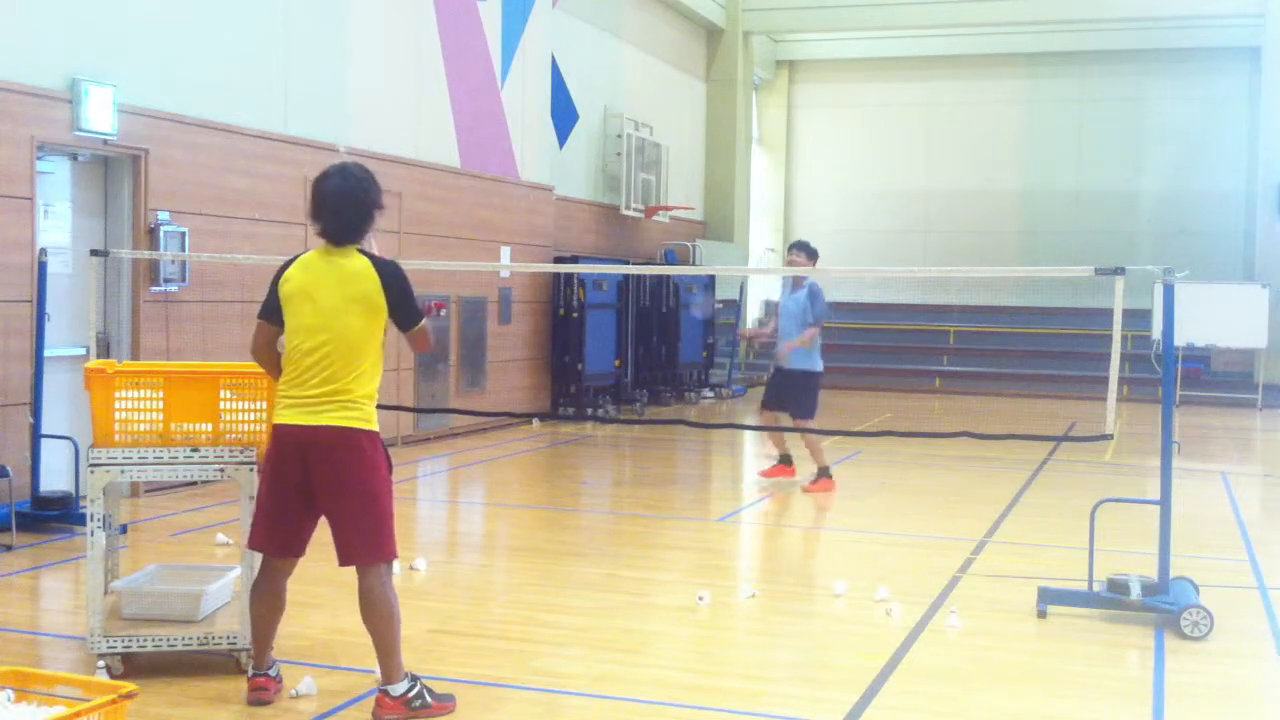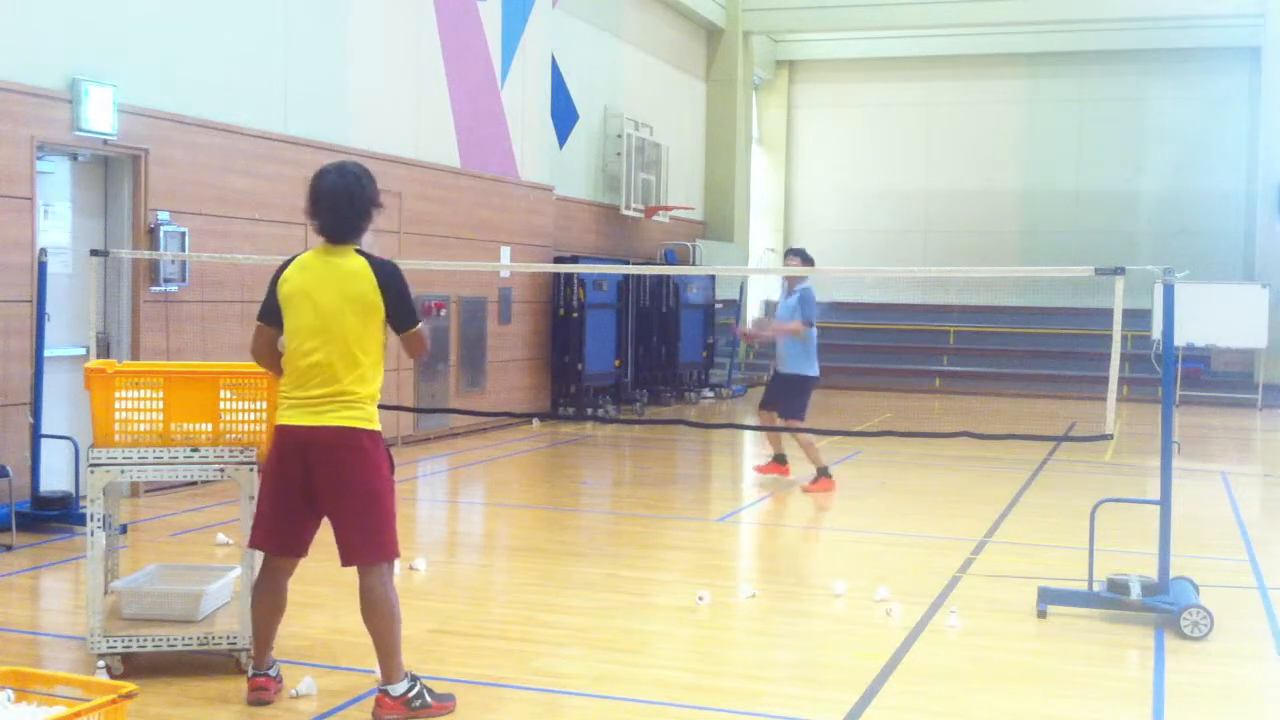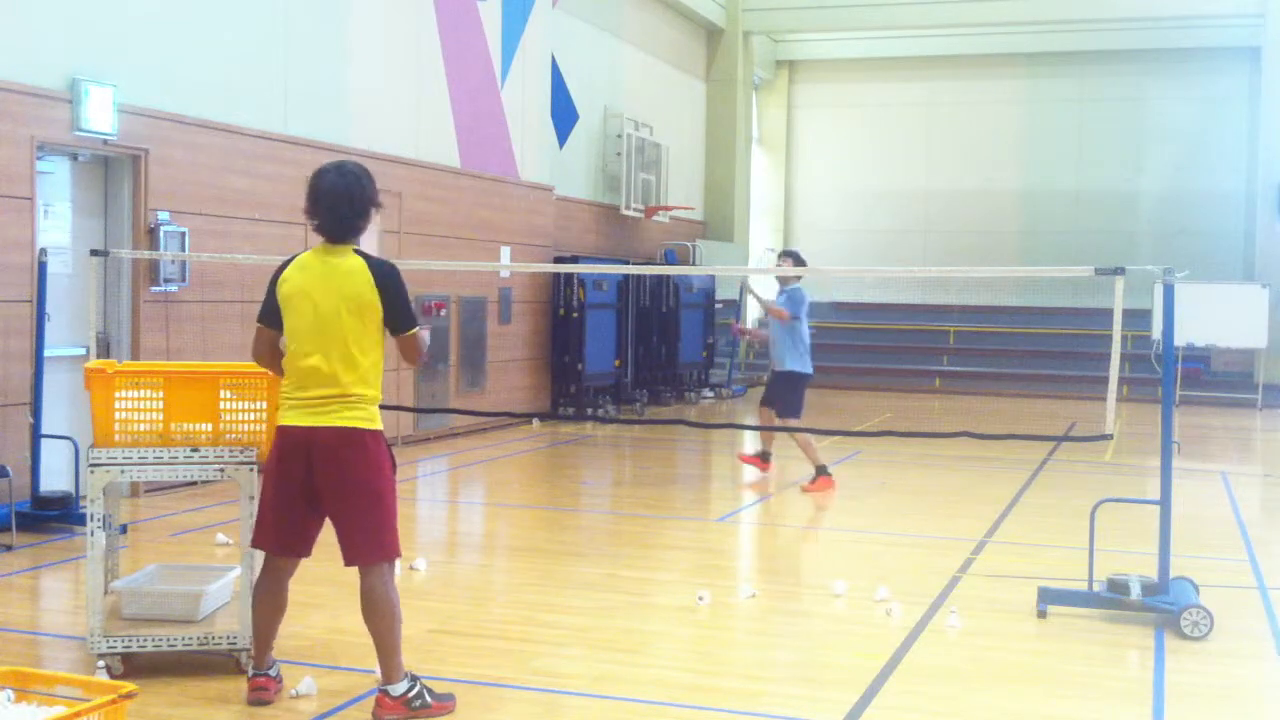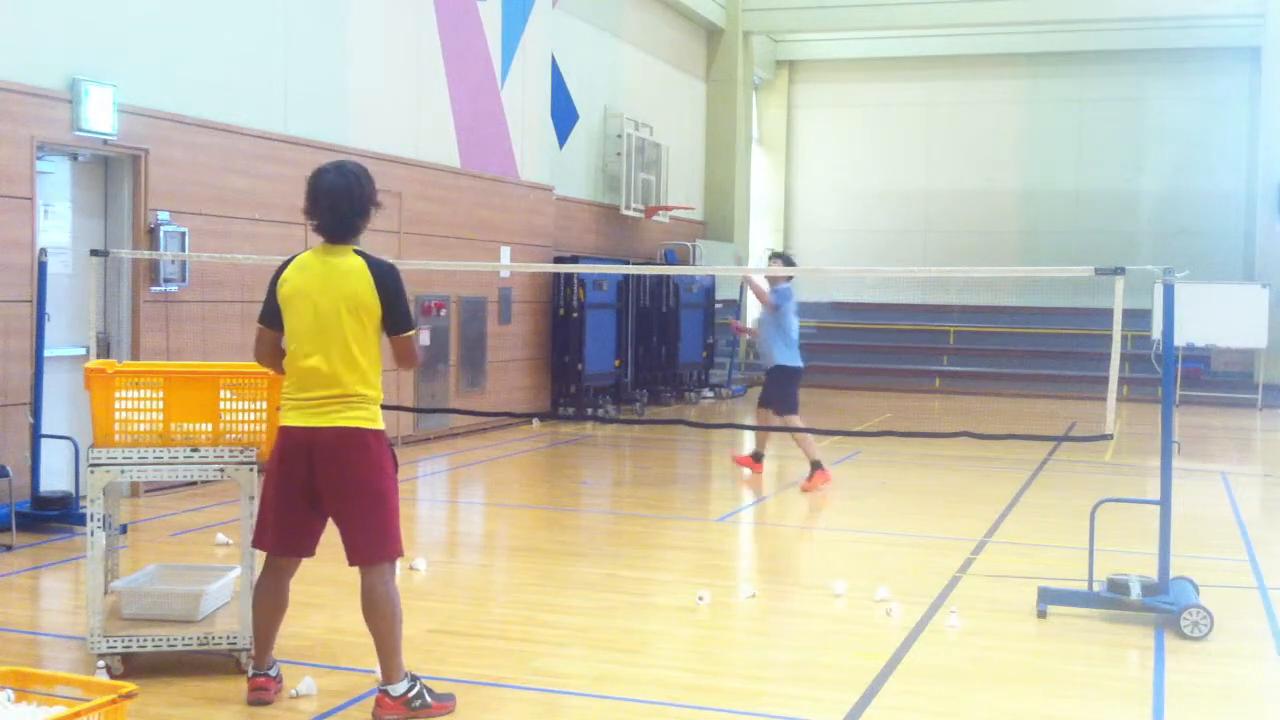
dt=0.1s
person 1, frame 1
left shoulder: (291, 271)
right shoulder: (383, 274)
left elbow: (261, 349)
right elbow: (424, 343)
left hip: (290, 431)
right hip: (349, 433)
left knee: (275, 561)
right knee: (372, 565)
left ankle: (261, 673)
person 1, frame 2
left shoulder: (289, 272)
right shoulder: (381, 274)
left elbow: (261, 350)
right elbow: (418, 348)
left hip: (291, 431)
right hip: (351, 433)
left knee: (277, 561)
right knee: (374, 565)
left ankle: (261, 672)
person 1, frame 3
left shoulder: (288, 272)
right shoulder: (379, 274)
left elbow: (263, 352)
right elbow: (414, 353)
left hip: (294, 431)
right hip: (353, 433)
left knee: (278, 560)
right knee: (375, 565)
left ankle: (261, 673)
person 1, frame 4
left shoulder: (288, 272)
right shoulder: (378, 274)
left elbow: (265, 352)
right elbow: (410, 358)
left hip: (295, 431)
right hip: (355, 433)
left knee: (279, 560)
right knee: (377, 565)
left ankle: (261, 672)
person 2, frame 1
left shoulder: (813, 291)
right shoulder: (787, 291)
left elbow: (815, 330)
left wrist: (790, 346)
right wrist: (759, 333)
left hip: (805, 369)
right hip: (783, 367)
left knee: (801, 422)
right knee: (768, 413)
left ankle: (825, 475)
right ankle: (786, 462)
person 2, frame 2
left shoulder: (805, 295)
right shoulder: (786, 295)
left elbow: (801, 328)
left wrist: (772, 327)
right wrist: (755, 334)
left hip: (801, 372)
right hip: (782, 370)
left knee: (793, 423)
right knee: (765, 412)
left ankle: (824, 475)
right ankle: (780, 460)
person 2, frame 3
left shoulder: (795, 294)
right shoulder: (782, 295)
left elbow: (783, 315)
left wrist: (756, 294)
right wrist: (749, 333)
left hip: (794, 370)
right hip: (782, 368)
left knee: (790, 422)
right knee: (766, 410)
left ankle: (823, 474)
right ankle: (764, 457)
person 2, frame 4
left shoulder: (783, 292)
right shoulder: (774, 293)
left elbow: (765, 299)
left wrist: (746, 275)
right wrist: (746, 330)
left hip: (786, 366)
right hip: (776, 365)
left knee: (789, 419)
right knee: (763, 411)
left ankle: (818, 469)
right ankle: (756, 458)
